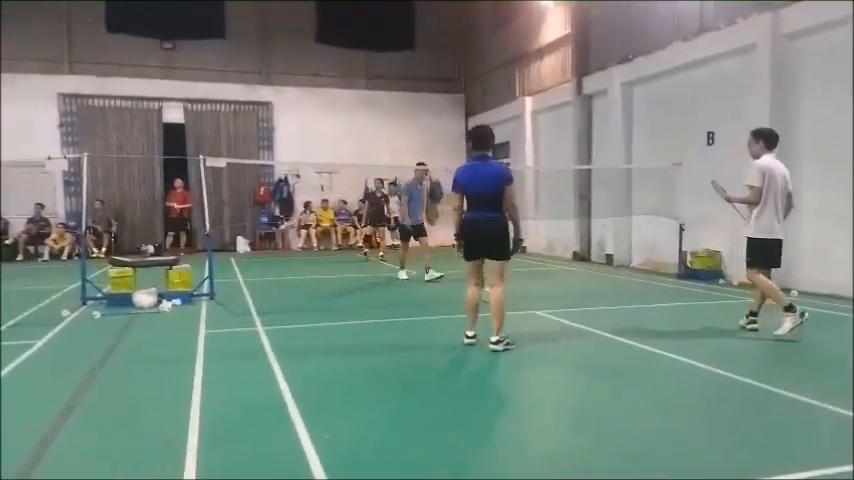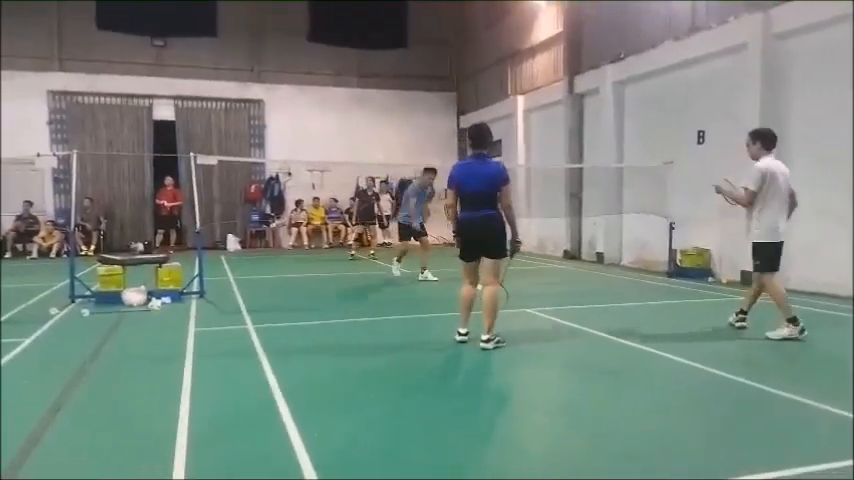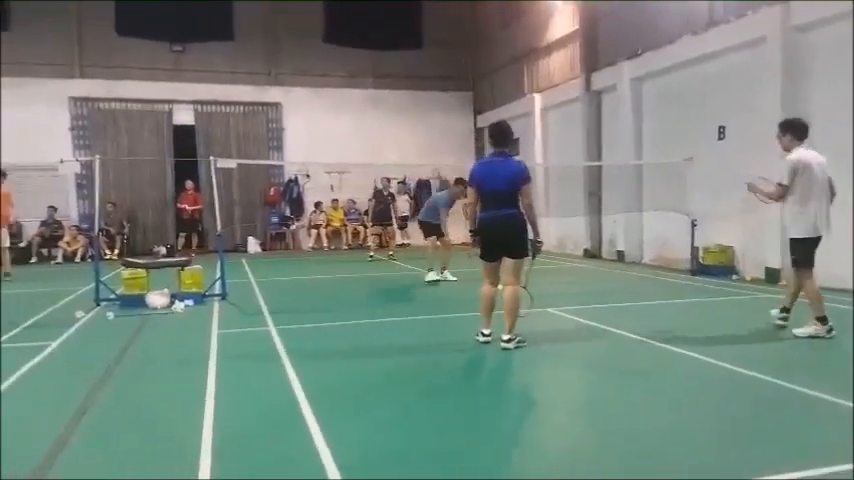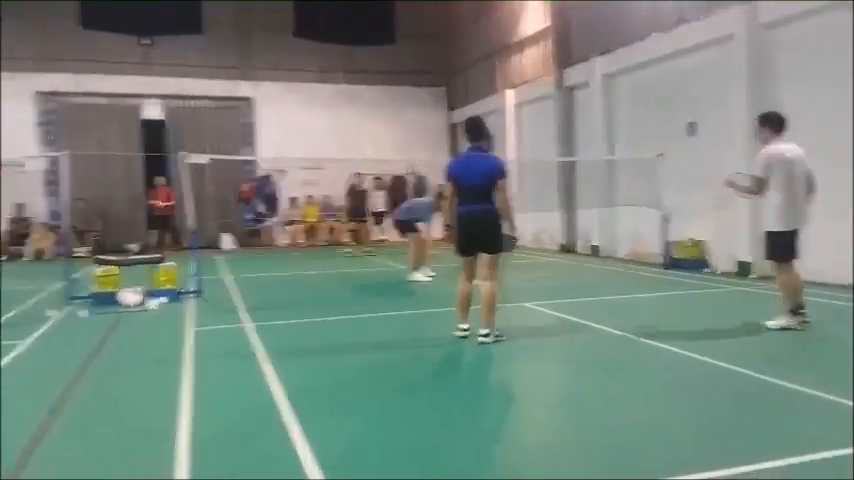
dt=0.2s
person 1, frame 1
left shoulder: (461, 172)
right shoulder: (502, 170)
left elbow: (457, 208)
right elbow: (511, 205)
left wrist: (458, 235)
right wrist: (517, 233)
left hip: (471, 228)
right hip: (496, 228)
left knee: (474, 283)
right knee: (497, 284)
left ankle: (470, 332)
right ankle: (496, 337)
person 1, frame 2
left shoulder: (457, 169)
right shoulder: (498, 169)
left elbow: (450, 205)
right elbow: (506, 205)
left wrist: (456, 231)
right wrist: (515, 235)
left hip: (467, 227)
right hip: (492, 227)
left knee: (469, 281)
right knee: (491, 282)
left ankle: (462, 329)
right ankle: (488, 336)
person 1, frame 3
left shoulder: (478, 168)
right shoulder: (519, 168)
left elbow: (472, 203)
right elbow: (528, 204)
left wrist: (473, 230)
right wrist: (536, 235)
left hip: (488, 226)
right hip: (513, 226)
left knee: (489, 281)
right knee: (511, 283)
left ankle: (485, 330)
right ankle: (508, 336)
person 1, frame 4
left shoulder: (455, 163)
right shoulder: (494, 163)
left elbow: (450, 198)
right elbow: (502, 199)
left wrist: (450, 225)
right wrist: (510, 228)
left hip: (465, 221)
right hip: (488, 221)
left knee: (466, 277)
right knee: (489, 277)
left ankle: (462, 325)
right ankle: (486, 330)
person 2, frame 1
left shoulder: (759, 165)
right shoulder: (782, 169)
left elbow: (755, 198)
right elbow: (790, 203)
left wrist: (734, 199)
left hip: (760, 230)
right hip: (775, 231)
left knee: (753, 274)
right knee: (763, 274)
left ankle: (792, 311)
right ankle: (752, 316)
person 2, frame 2
left shoulder: (760, 167)
right shoulder: (782, 168)
left elbow: (746, 201)
right elbow: (793, 202)
left wrist: (725, 191)
left hip: (764, 233)
right hip: (775, 232)
left knee: (767, 278)
right knee: (760, 276)
left ankle: (793, 324)
right ankle: (741, 315)
person 2, frame 3
left shoulder: (793, 159)
right shoulder: (818, 158)
left elbow: (778, 195)
right elbow: (832, 192)
left wrist: (757, 189)
left hip: (802, 227)
right hip: (816, 225)
left knee: (805, 274)
right knee: (799, 270)
left ankle: (822, 324)
right ankle: (785, 311)
person 2, frame 4
left shoulder: (767, 153)
right shoulder: (797, 151)
left elbow: (756, 189)
right elbow: (810, 185)
left wrist: (735, 185)
left hip: (778, 219)
right hip: (794, 218)
left knee: (782, 266)
right knee: (786, 265)
left ankle: (792, 316)
right ankle: (799, 309)
